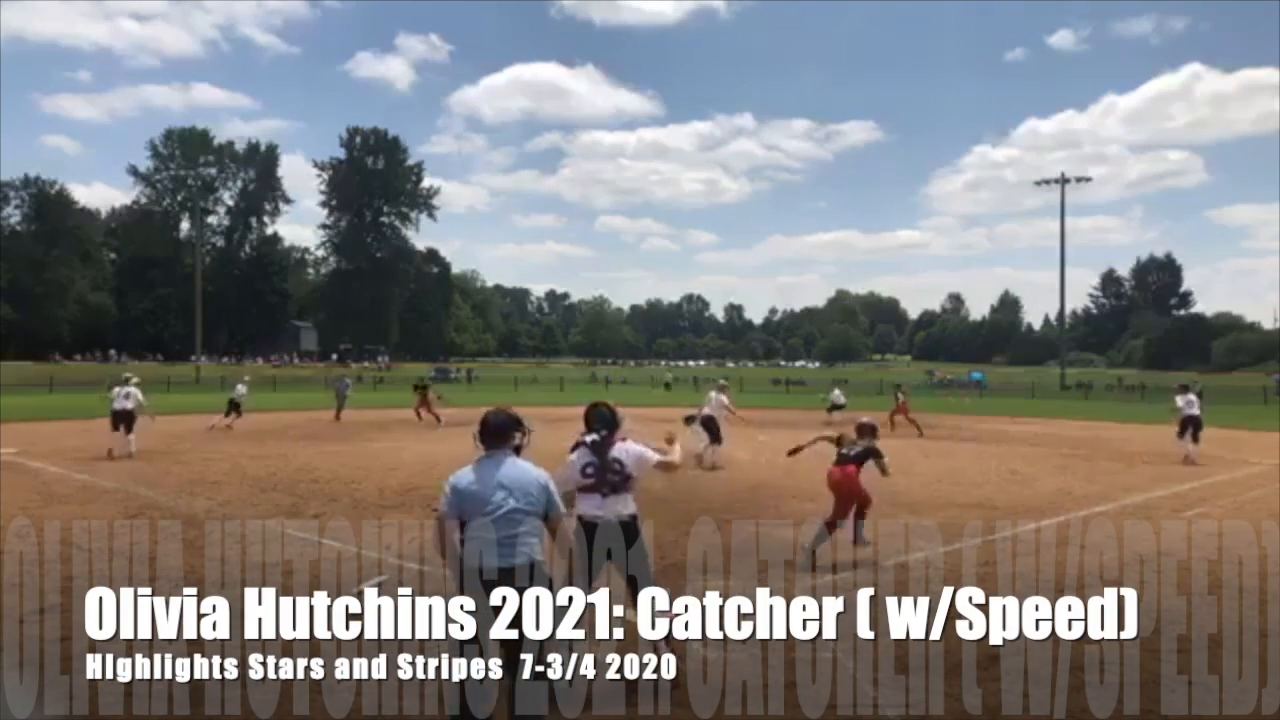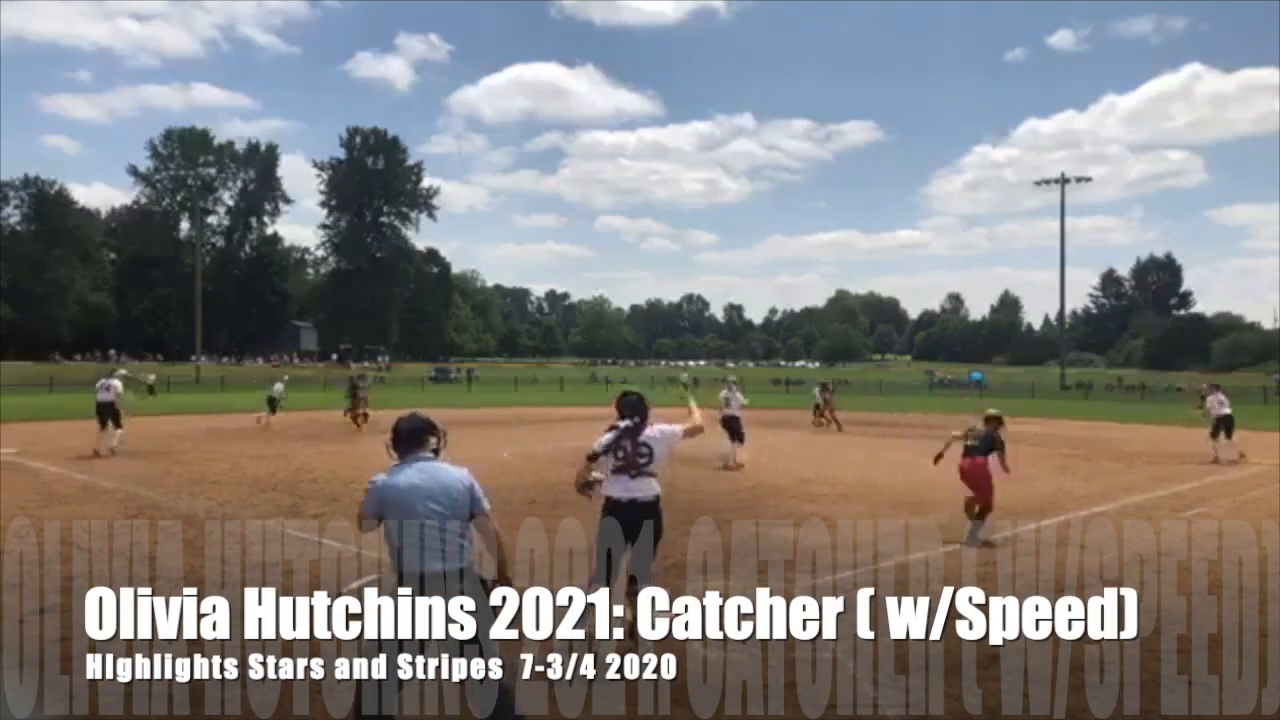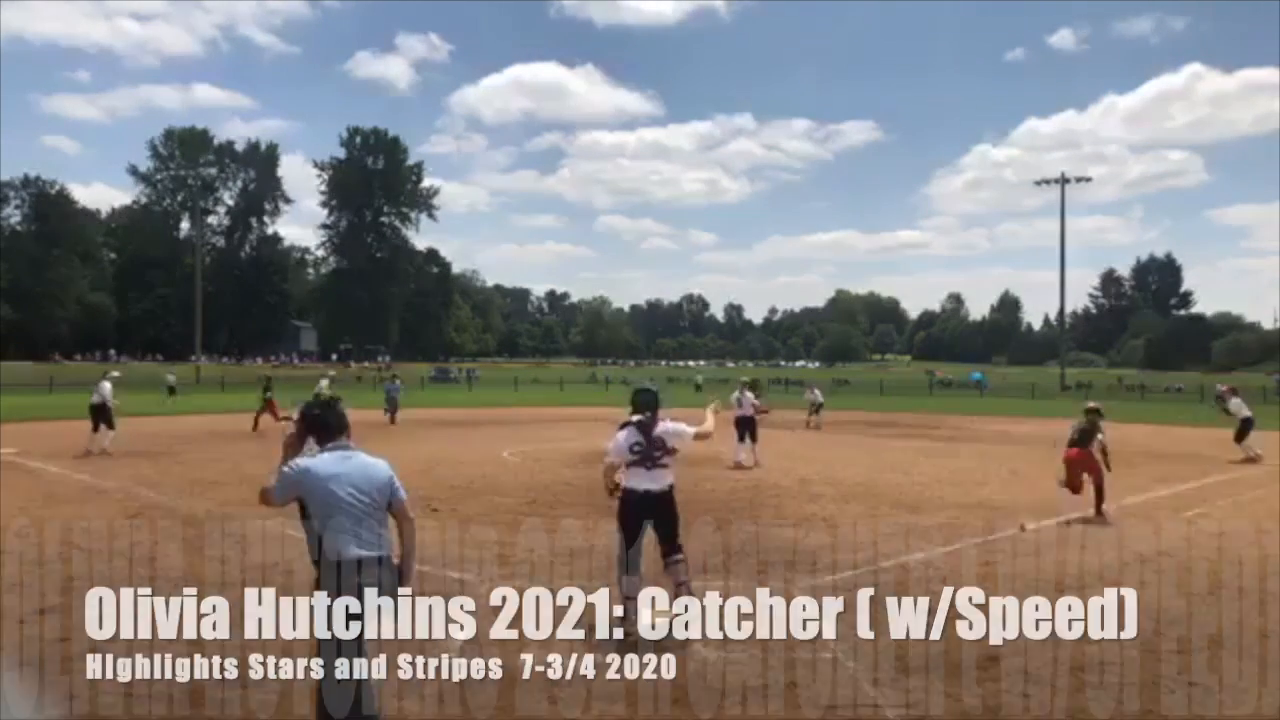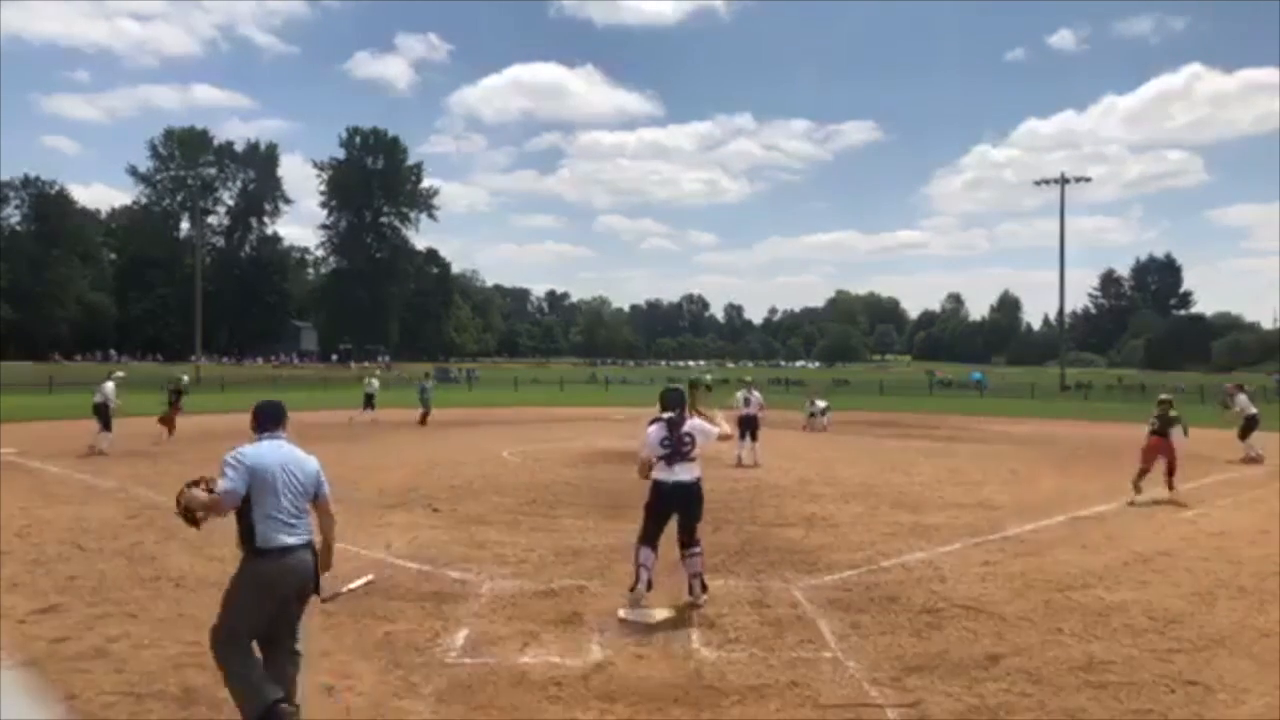
dt=0.4s
person 1, frame 1
left shoulder: (460, 480)
right shoulder: (538, 477)
left elbow: (446, 538)
right elbow: (563, 535)
left wrist: (462, 579)
left hip: (479, 580)
right hip: (528, 578)
left knee: (472, 662)
right knee: (525, 667)
person 1, frame 2
left shoulder: (384, 484)
right shoulder: (461, 477)
left elbow: (363, 526)
right elbow: (489, 530)
right wrist: (502, 574)
left hip: (412, 587)
right hip: (461, 584)
person 1, frame 3
left shoulder: (305, 469)
right shoulder: (380, 467)
left elbow: (267, 498)
right elbow: (406, 519)
left wrist: (287, 457)
right wrist: (406, 564)
left hip: (338, 576)
right hip: (380, 572)
left knee: (345, 660)
right knee: (343, 653)
person 1, frame 4
left shoulder: (243, 457)
right shoulder: (308, 461)
left elbow: (222, 505)
right elbow: (326, 512)
left wrist: (193, 499)
right wrist: (327, 548)
left hip: (264, 563)
right hip: (303, 561)
left knee: (228, 639)
right knee: (282, 644)
person 2, frame 1
left shoulder: (576, 457)
right shoulder: (630, 450)
left elbow: (561, 493)
right elbow: (673, 464)
right wrist: (674, 444)
left hip: (588, 531)
right hip: (624, 530)
right knee: (644, 589)
right ankle: (660, 646)
person 2, frame 2
left shoulder: (609, 439)
right shoulder: (659, 434)
left elbow: (583, 474)
right elbow: (698, 426)
left wrist: (584, 484)
right wrist: (692, 404)
left hip: (614, 510)
right hip: (646, 510)
left knee: (604, 571)
right knee: (641, 569)
left ankle: (589, 625)
person 2, frame 3
left shoulder: (624, 435)
right shoulder: (670, 429)
left elbow: (609, 469)
right elbow: (707, 432)
left wrist: (612, 485)
right wrist: (711, 411)
left hip: (633, 501)
right hip: (663, 499)
left knee: (630, 555)
right knee: (671, 548)
left ankle: (630, 617)
right ankle: (685, 598)
person 2, frame 4
left shoulder: (653, 430)
right shoulder: (696, 426)
left elbow: (642, 468)
right elbow: (727, 434)
left wrist: (648, 471)
right wrist: (716, 419)
left hip: (662, 490)
right hip: (690, 490)
left knee: (647, 538)
right knee: (689, 539)
left ankle: (640, 585)
right ankle: (697, 593)
